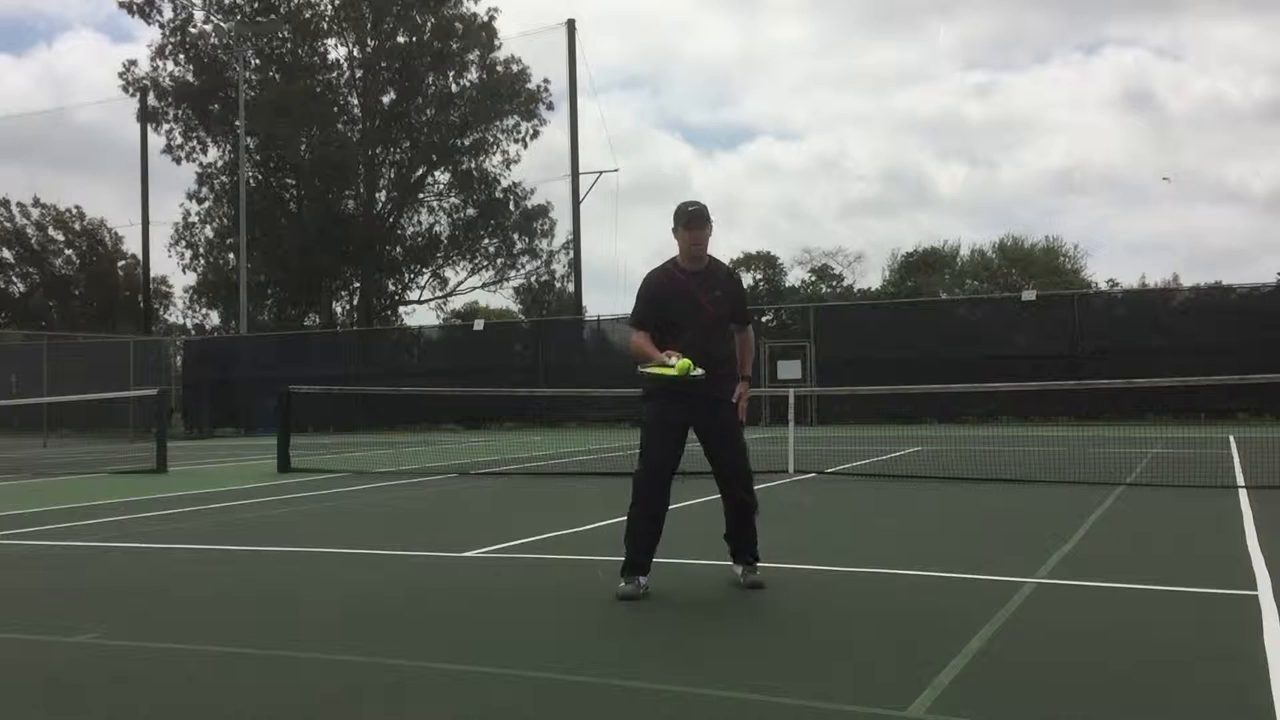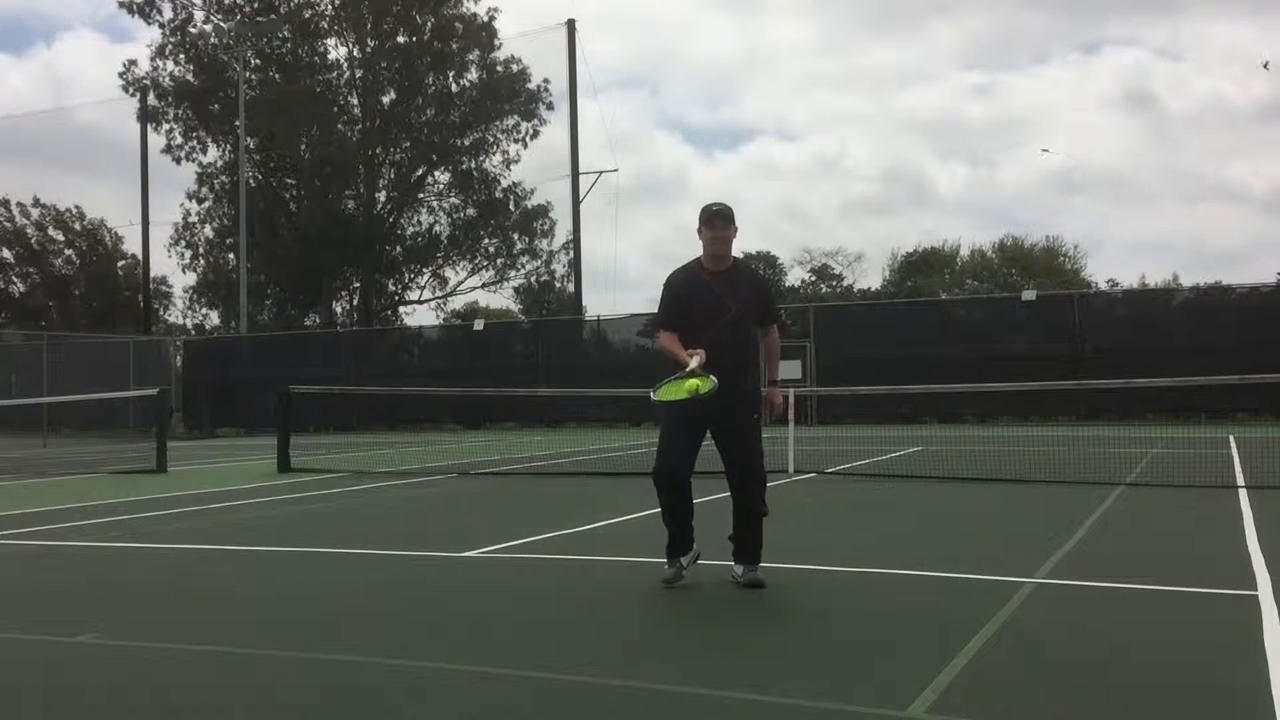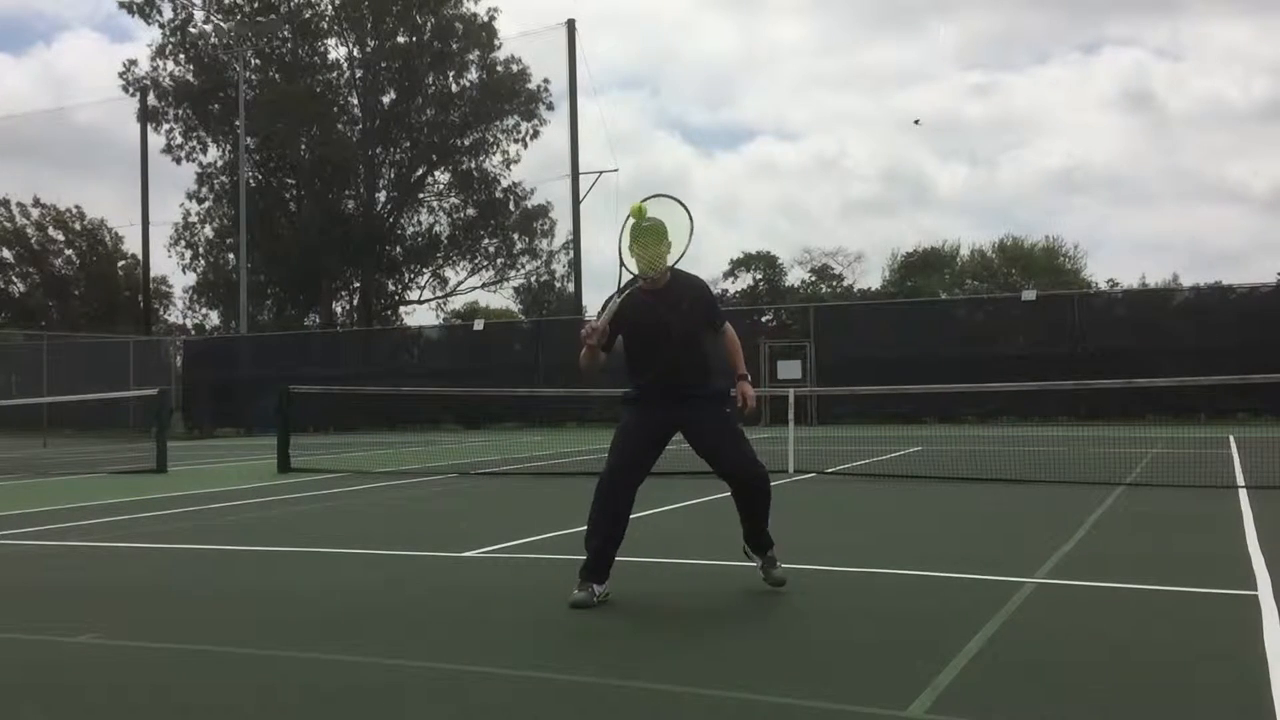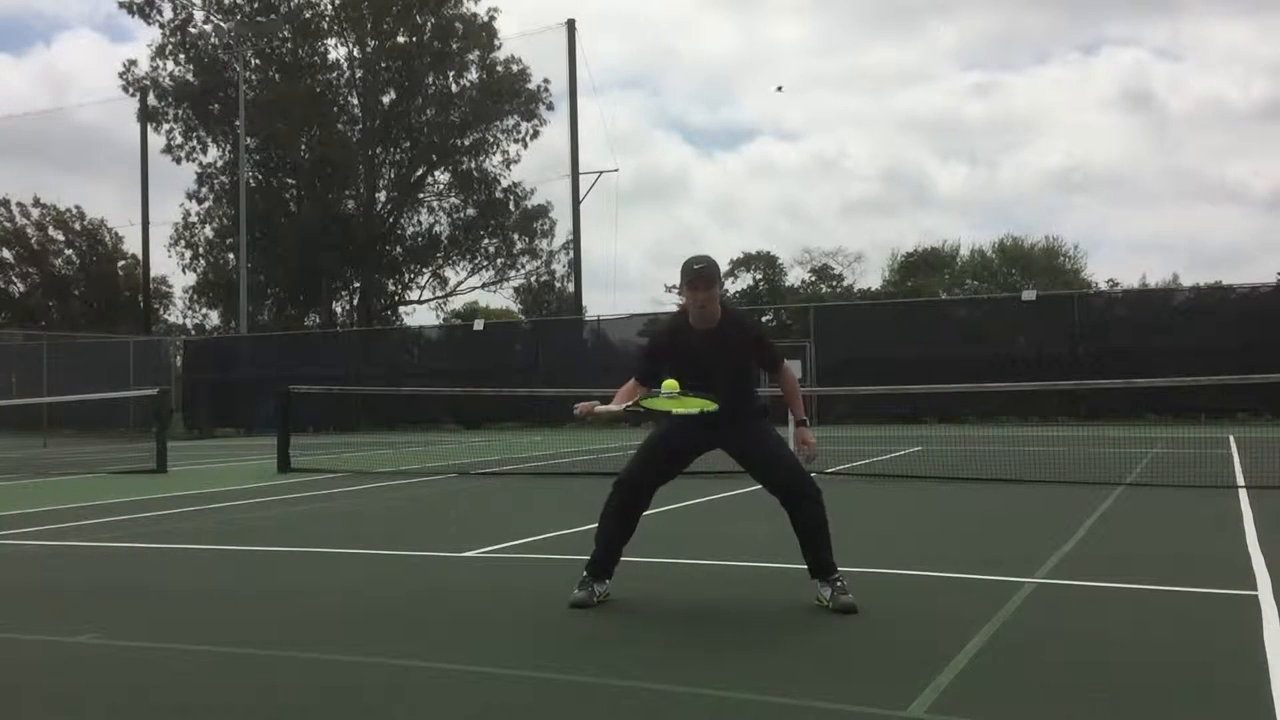
dt=0.5s
person 1, frame 1
left shoulder: (728, 278)
right shoulder: (657, 281)
left elbow: (744, 332)
right elbow: (638, 337)
left wrist: (744, 380)
right wrist: (660, 357)
left hip: (719, 395)
right hip: (666, 395)
left knee: (737, 477)
right knee: (651, 480)
left ankle: (745, 560)
right ankle: (636, 572)
person 1, frame 2
left shoulder: (752, 280)
right shoulder: (680, 281)
left elbow: (768, 331)
right elbow: (664, 334)
left wrist: (772, 384)
right wrist: (684, 356)
left hip: (738, 396)
right hip: (688, 394)
left knee: (746, 478)
right knee: (669, 472)
left ankle: (746, 560)
right ankle: (681, 551)
person 1, frame 3
left shoulder: (693, 288)
right shoulder: (622, 302)
left elbow: (723, 330)
right elbow: (589, 366)
left wrist: (742, 378)
right wrist: (591, 345)
left hip: (702, 400)
right hip: (648, 404)
left knee: (750, 475)
right knee: (615, 482)
left ankle: (761, 549)
right ankle: (594, 578)
person 1, frame 4
left shoulder: (744, 328)
right shoulder: (668, 335)
left elbow: (781, 371)
right elbow: (639, 382)
left wrist: (801, 423)
left hip: (743, 420)
right hip: (686, 421)
left knee: (800, 487)
right knee: (629, 485)
left ankle: (828, 579)
right ankle: (596, 576)
